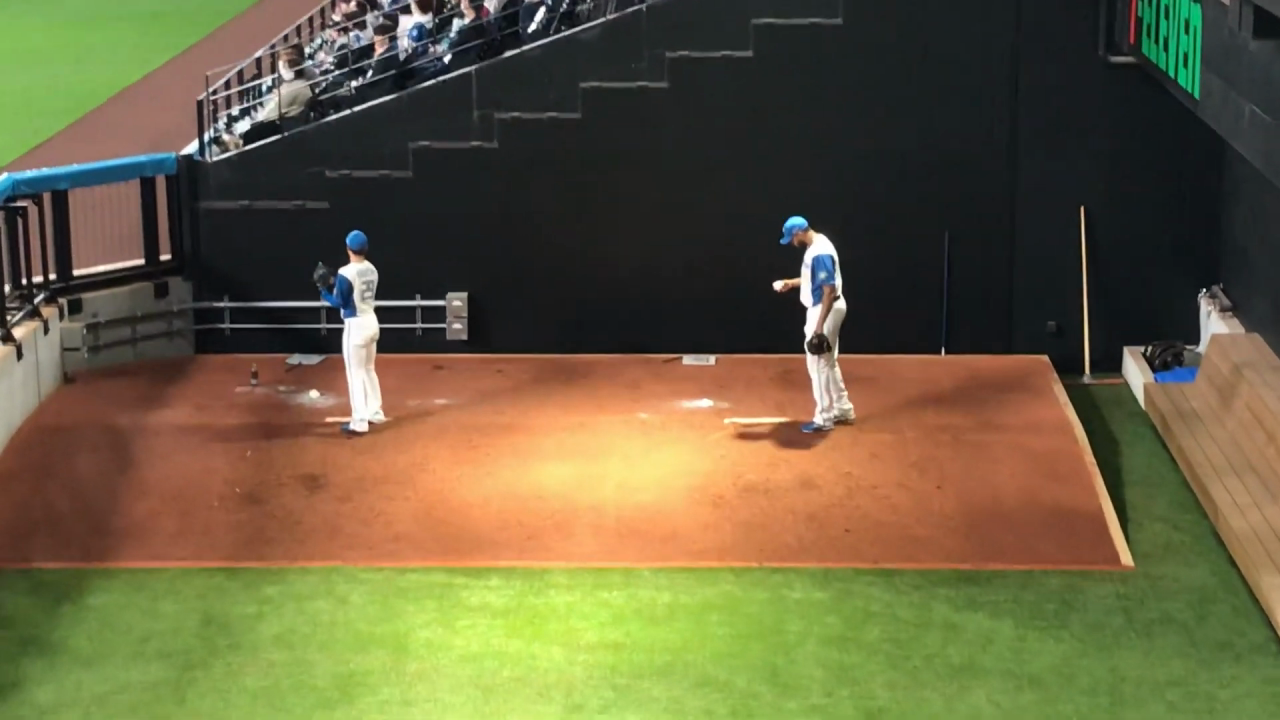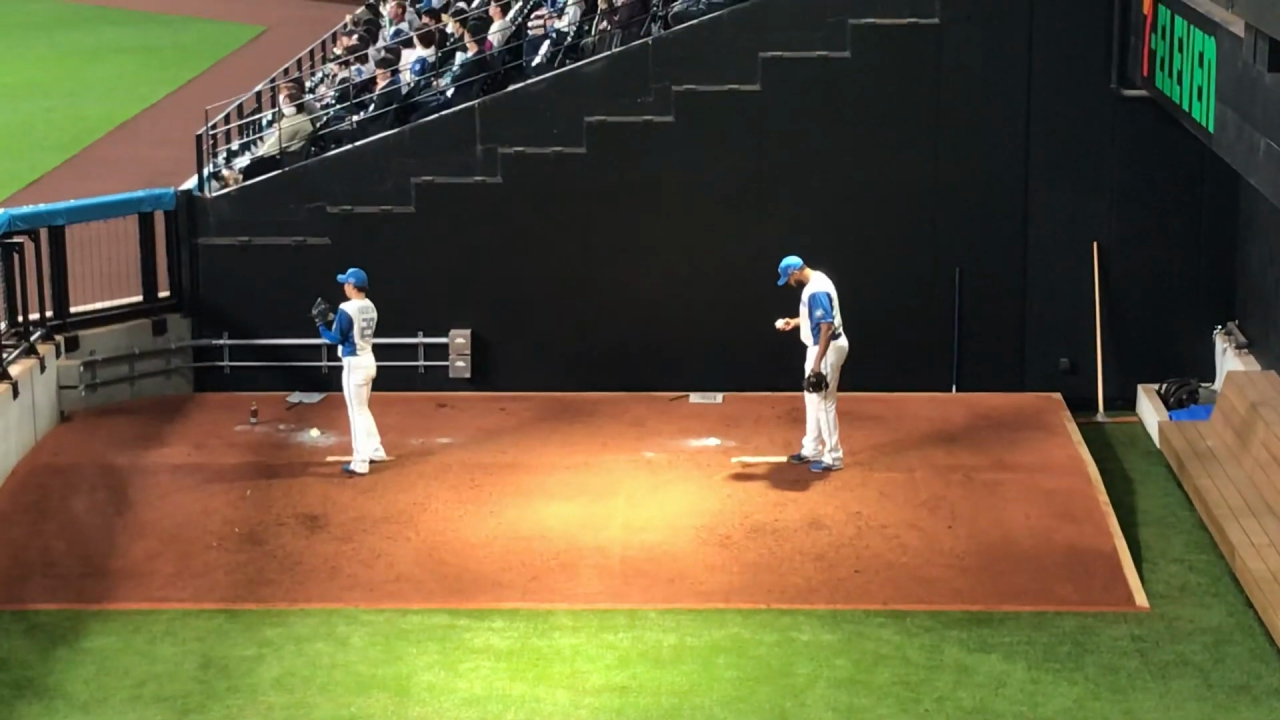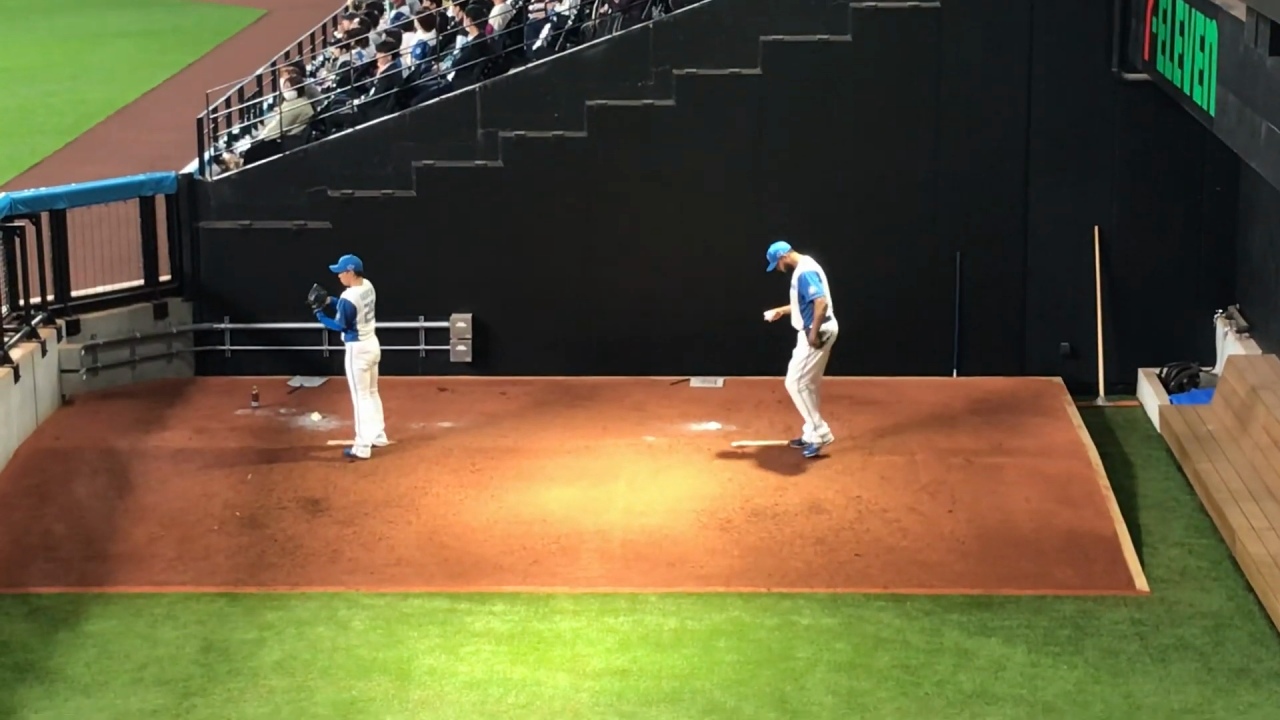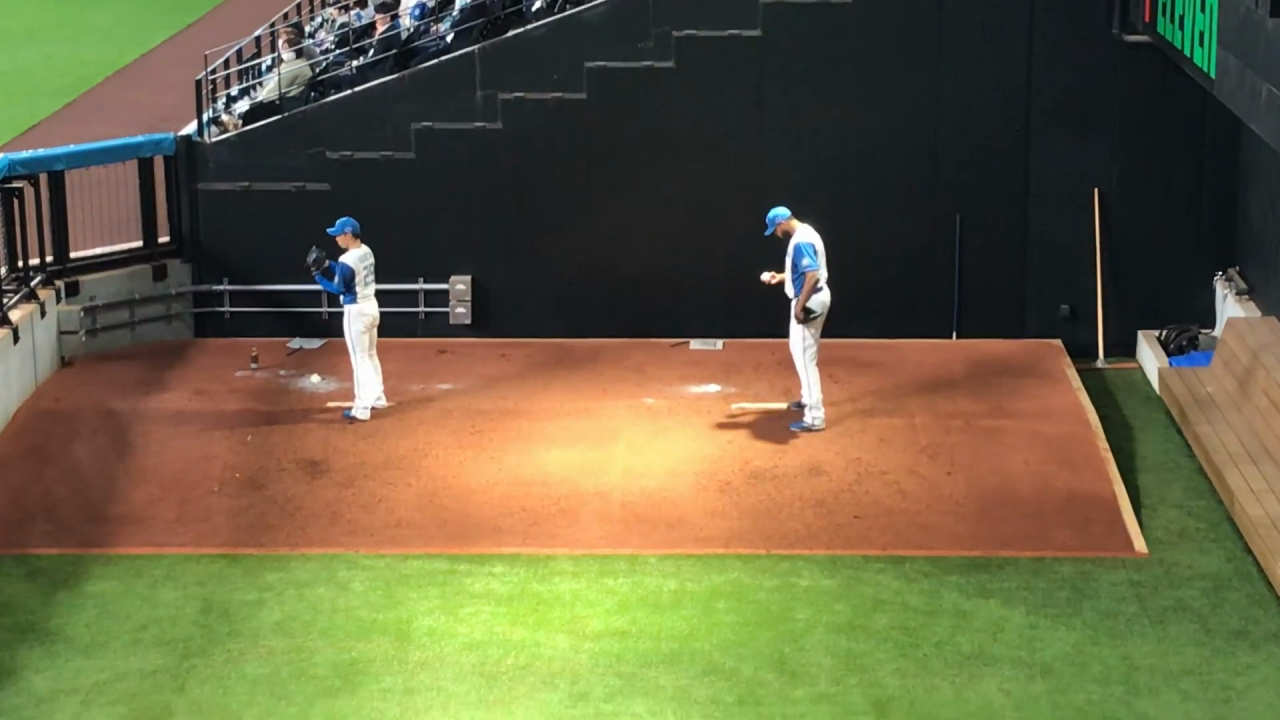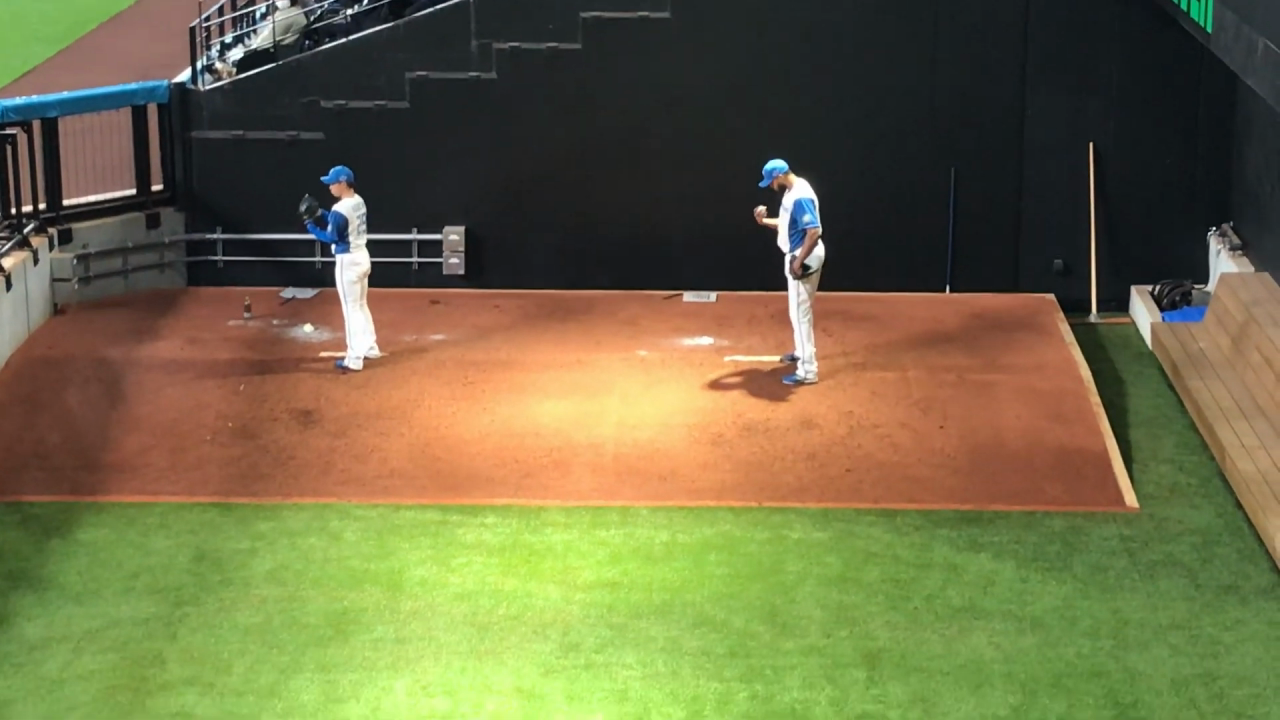
dt=0.5s
person 1, frame 1
left shoulder: (820, 253)
right shoulder: (816, 245)
left elbow: (829, 291)
left wrist: (820, 325)
right wrist: (792, 283)
left hip: (825, 310)
right hip: (820, 308)
left knee: (818, 362)
right knee: (828, 361)
left ankle: (824, 418)
right ankle: (843, 409)
person 1, frame 2
left shoulder: (816, 291)
right shoulder: (815, 282)
left elbow: (827, 328)
left wrist: (817, 363)
right wrist: (795, 322)
left hip: (828, 348)
right hip: (818, 347)
left knee: (824, 402)
right knee: (812, 398)
left ankle: (833, 457)
right ankle: (812, 449)
person 1, frame 3
left shoulder: (805, 272)
right shoulder: (802, 269)
left elbow: (821, 302)
left wrist: (814, 333)
right wrist: (782, 311)
left hip: (819, 331)
right hip: (812, 331)
left knee: (795, 382)
right knee: (808, 384)
left ankle: (820, 432)
right ankle: (811, 434)
person 1, frame 4
left shoulder: (800, 241)
right shoulder: (803, 234)
left elbow: (813, 276)
left wrist: (800, 305)
right wrist: (780, 277)
left hip: (810, 301)
right hip: (809, 300)
left knee: (806, 357)
right knee: (798, 350)
right ankle: (808, 399)
person 1, frame 5
left shoulder: (800, 196)
right shoulder: (791, 192)
left elbow: (814, 232)
left wrist: (799, 262)
right wrist: (764, 220)
left hip: (804, 257)
right hip: (797, 256)
left knee: (800, 311)
right knee: (797, 309)
left ankle: (807, 371)
right ankle: (801, 352)
person 2, frame 1
left shoulder: (346, 272)
right shoulder: (371, 269)
left elbow: (338, 302)
left wrist: (324, 291)
right wrist: (335, 283)
left hip: (356, 325)
right hip: (371, 321)
left knee: (355, 373)
right knee: (368, 370)
left ankle: (359, 422)
right ankle: (375, 413)
person 2, frame 2
left shoulder: (346, 309)
right shoulder: (370, 307)
left elbow: (336, 338)
left wrist: (321, 326)
right wrist: (334, 319)
left hip: (354, 364)
right hip: (368, 361)
left knee: (356, 413)
right knee: (362, 409)
left ankle: (360, 463)
right ankle: (375, 451)
person 2, frame 3
left shoulder: (348, 297)
right shoulder: (368, 286)
left elbow: (340, 325)
left wrist: (320, 314)
right wrist: (330, 302)
left hip: (357, 349)
right hip: (372, 344)
left knee: (360, 397)
right knee: (371, 393)
left ankle: (362, 447)
right ankle: (378, 436)
person 2, frame 4
left shoulder: (346, 260)
right shoulder: (367, 251)
left elbow: (338, 289)
left wrist: (319, 277)
right wrist: (329, 265)
left hip: (356, 311)
right hip: (371, 306)
left knee: (359, 359)
right knee: (370, 355)
left ankle: (362, 409)
right ankle: (377, 398)
person 2, frame 5
left shoulder: (340, 209)
right shoulder: (359, 201)
left elbow: (331, 238)
left wrist: (311, 226)
left hip: (347, 261)
right hip: (362, 257)
left knee: (351, 309)
right knee: (361, 305)
left ankle: (354, 359)
right ankle: (370, 348)
